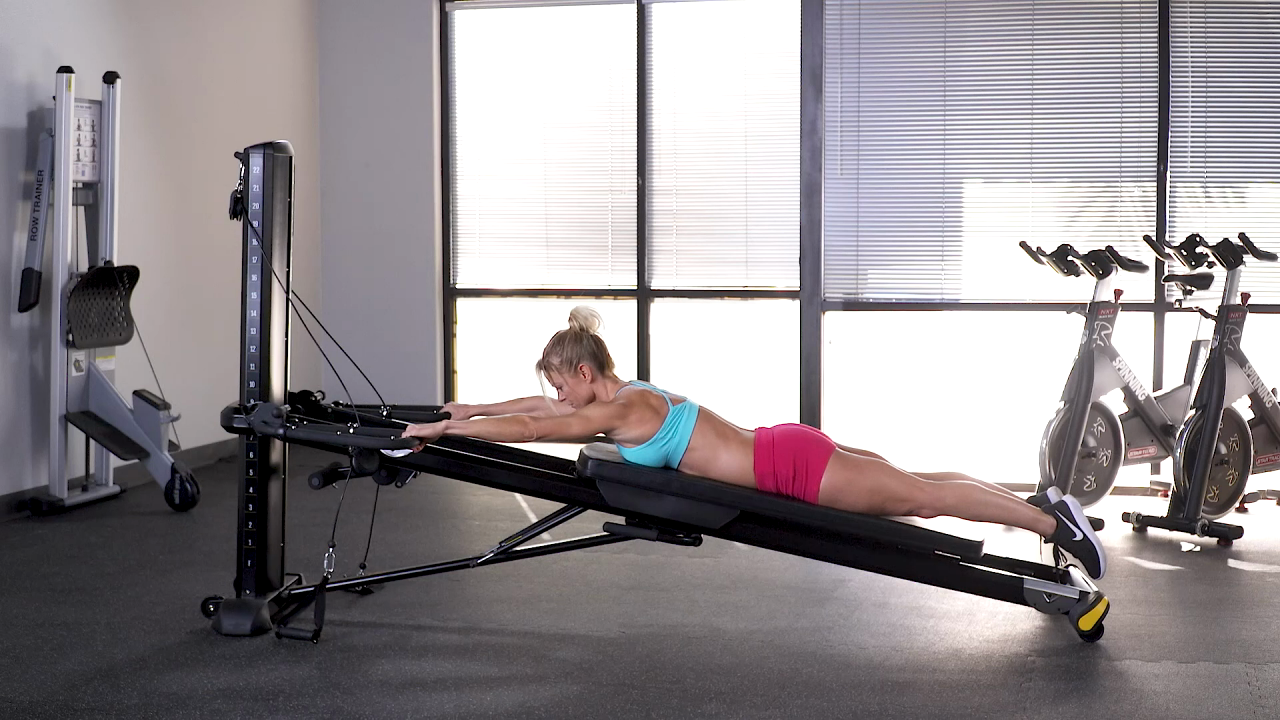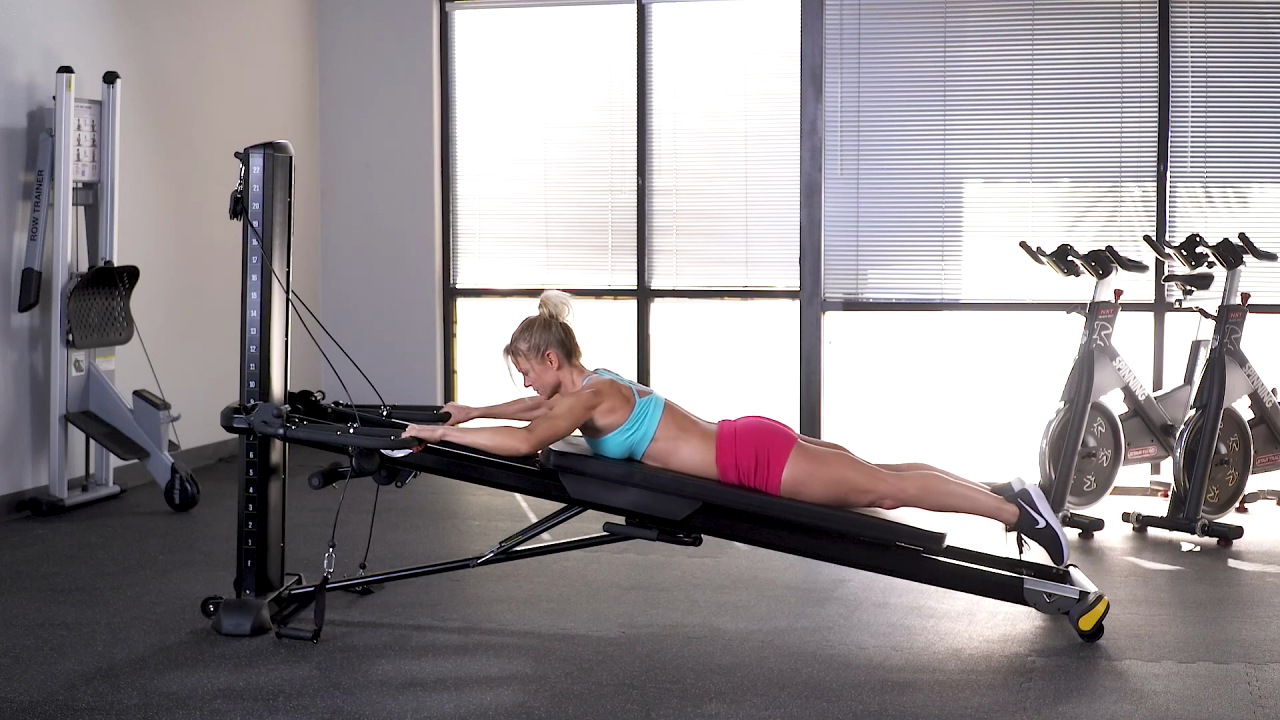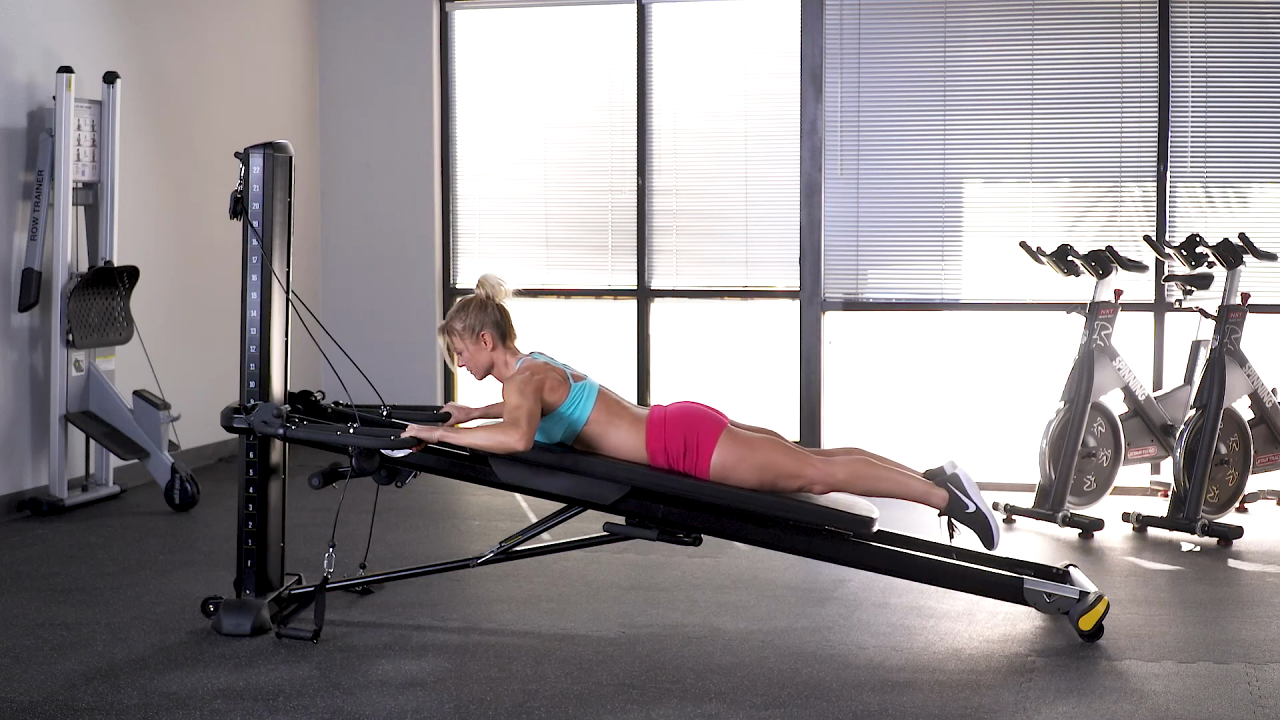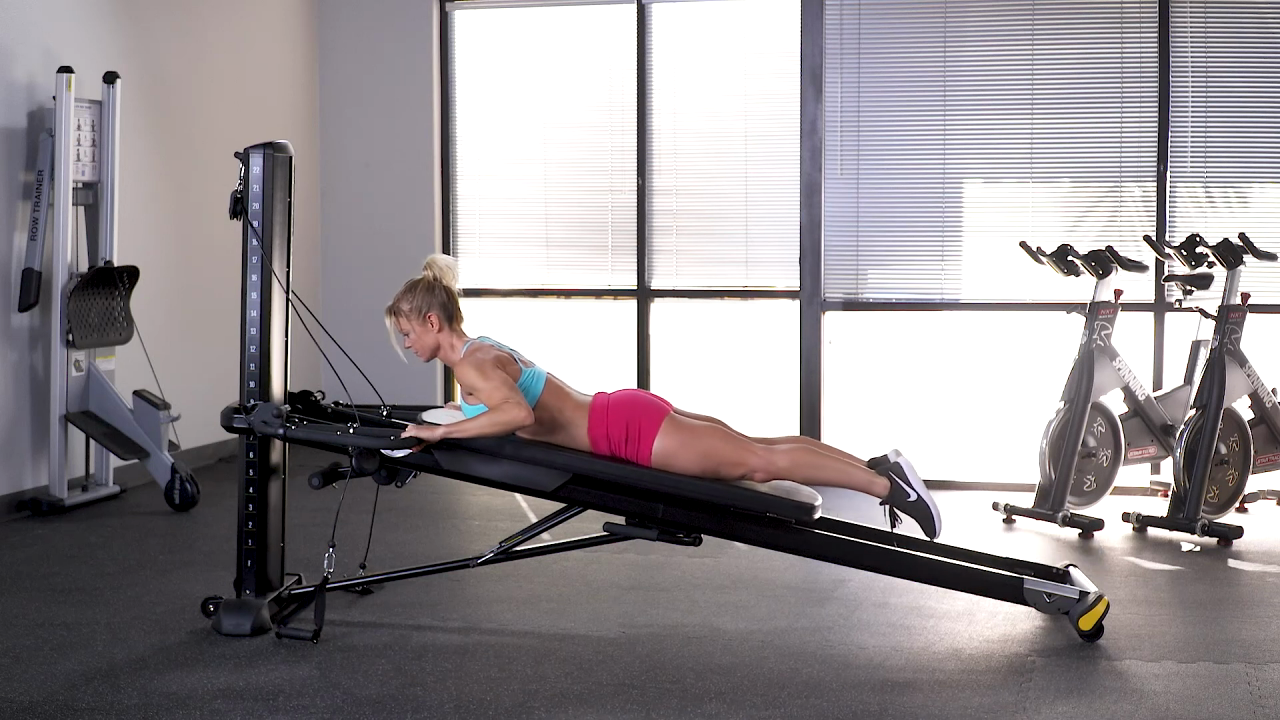
dt=0.5s
person 1, frame 1
left shoulder: (623, 410)
right shoulder: (620, 394)
left elbow: (530, 429)
right elbow: (547, 406)
left wrist: (442, 430)
right wrist: (472, 406)
left hip: (790, 465)
right hip: (787, 452)
left knee: (922, 498)
right knee: (917, 488)
left ankle: (1052, 521)
right ankle: (1041, 503)
person 1, frame 2
left shoulder: (592, 396)
right shoulder: (593, 384)
left elbow: (524, 440)
right elbow: (542, 408)
left wrist: (442, 433)
right wrist: (475, 410)
left hip: (755, 459)
right hip: (752, 444)
left knee: (883, 489)
right knee: (882, 478)
left ankle: (1012, 510)
right ankle: (1005, 495)
person 1, frame 3
left shoulder: (520, 378)
right shoulder: (533, 364)
left elbow: (518, 439)
left wrist: (443, 434)
right wrist: (478, 412)
left hip: (683, 442)
right hip: (683, 428)
left knee: (816, 474)
right knee: (810, 461)
left ankle: (943, 496)
right ankle: (934, 478)
person 1, frame 4
left shoulder: (470, 362)
right shoulder: (485, 348)
left elbow: (520, 415)
left wrist: (442, 430)
right wrist: (475, 406)
left hip: (625, 430)
right hip: (627, 413)
left knee: (757, 463)
right knee: (756, 448)
left ankle: (886, 485)
right ankle: (879, 469)
